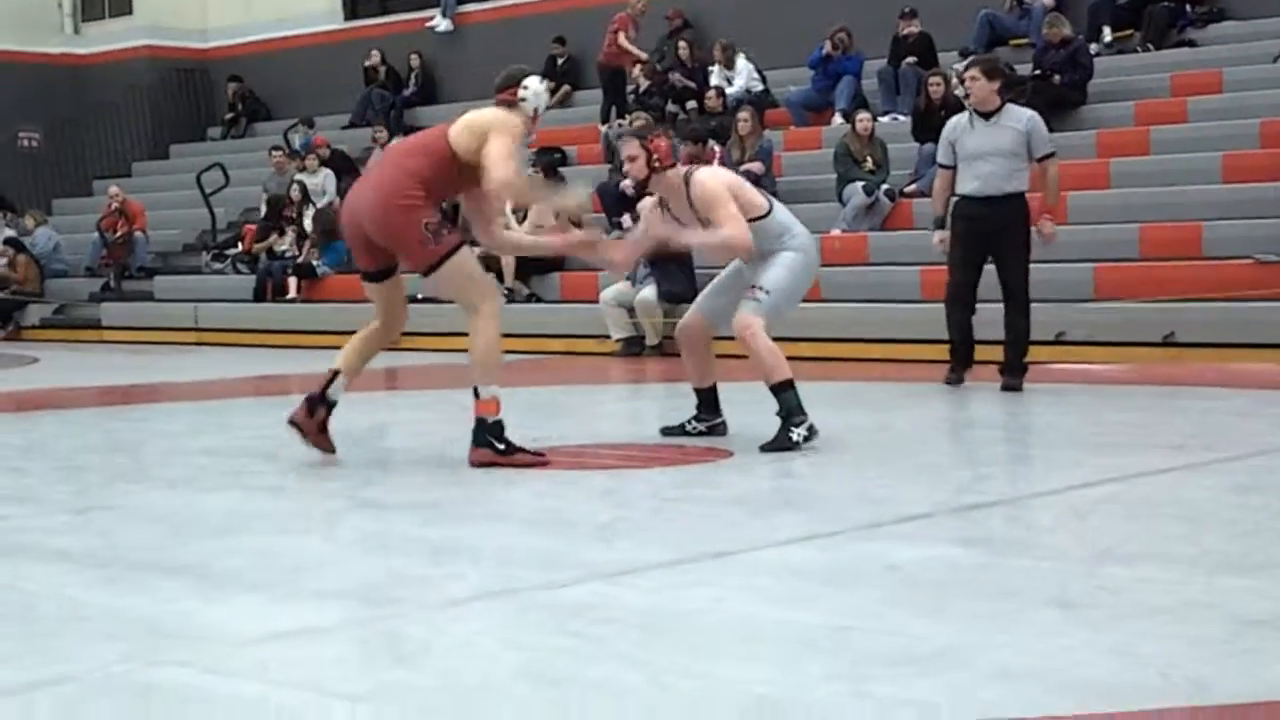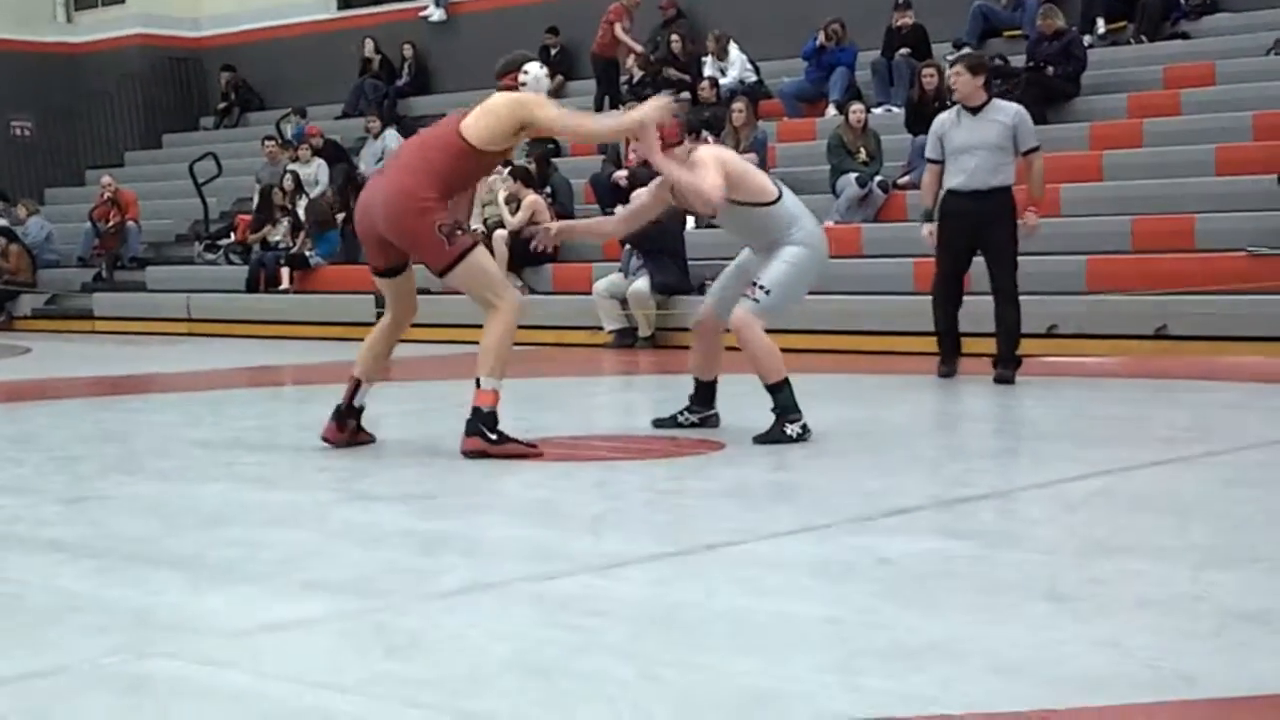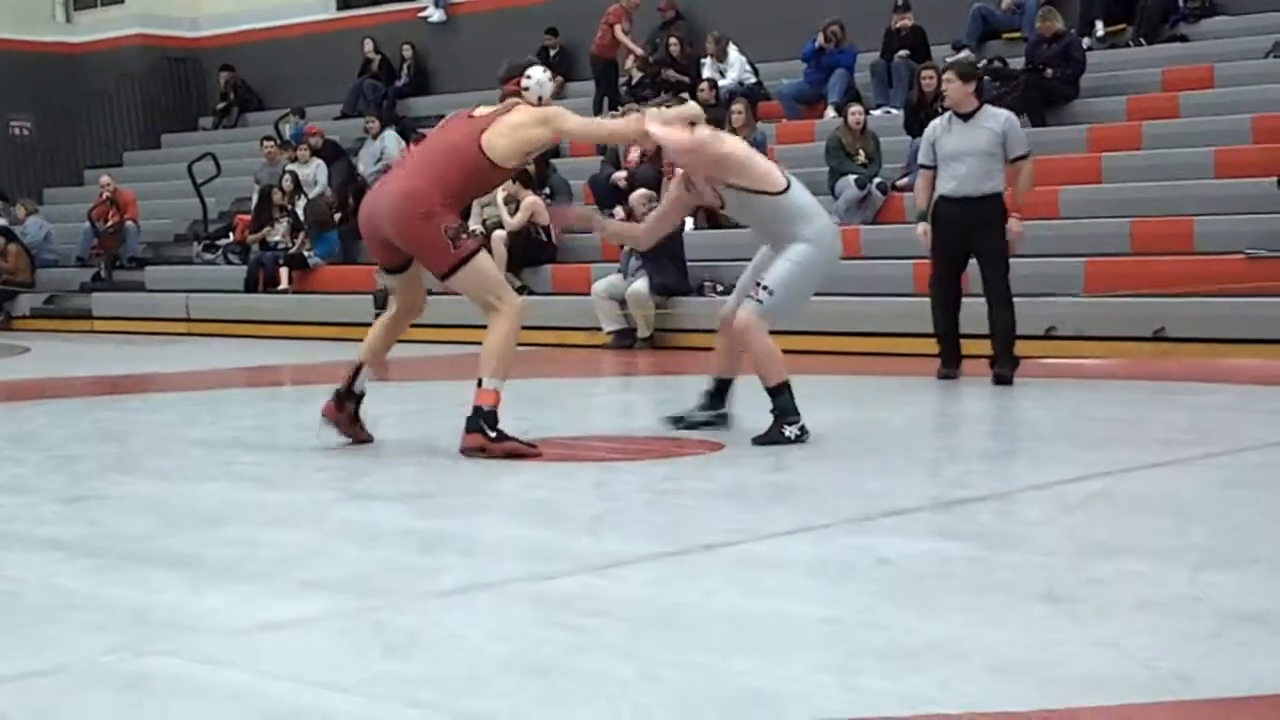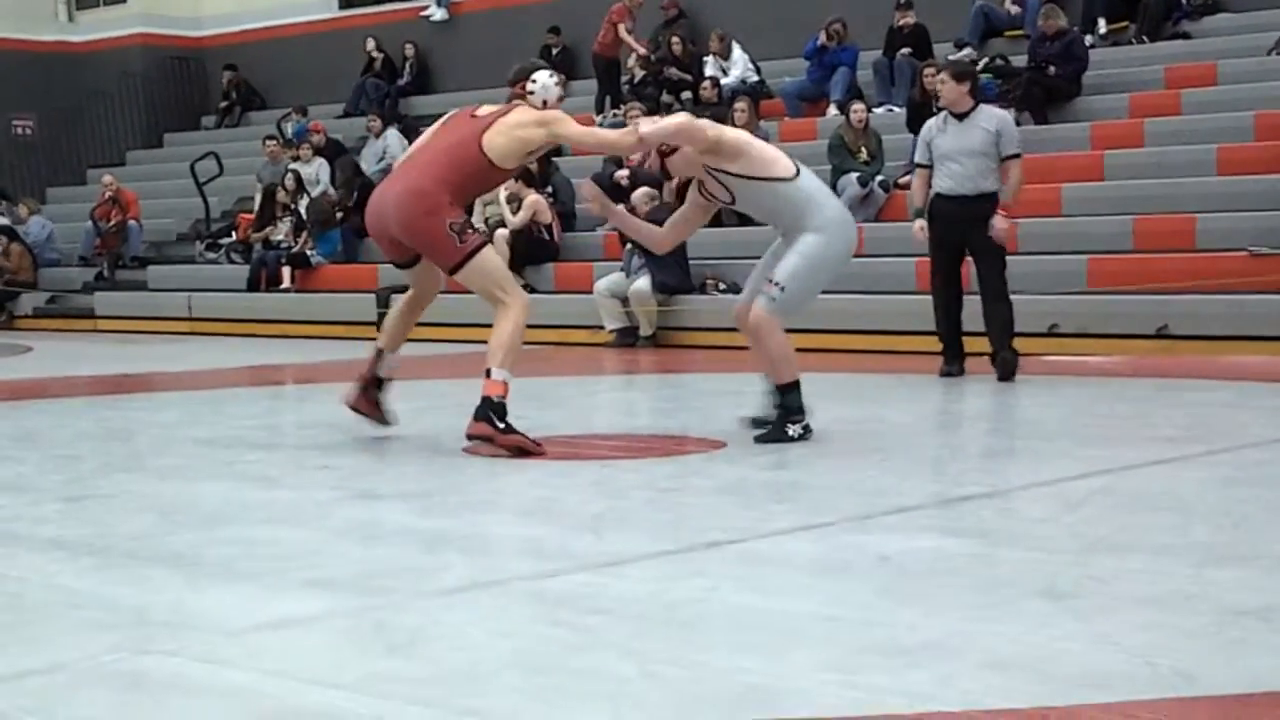
dt=0.1s
person 1, frame 1
left shoulder: (477, 142)
right shoulder: (505, 124)
left elbow: (487, 233)
right elbow: (504, 184)
left wrist: (556, 243)
right wrist: (560, 199)
left hip: (358, 207)
right hip: (390, 206)
left knee: (390, 322)
right knee: (487, 306)
left ankle: (315, 408)
right ankle: (489, 438)
person 1, frame 2
left shoulder: (479, 117)
right shoulder: (518, 105)
right elbow: (598, 130)
right wrist: (648, 112)
left hip: (371, 205)
right hip: (412, 205)
left knee: (401, 312)
right knee: (503, 304)
left ankle: (345, 419)
right ankle: (482, 426)
person 1, frame 3
left shoulder: (469, 116)
right shoulder: (541, 119)
right elbow: (624, 130)
left hip: (376, 206)
right hip: (420, 210)
left knee: (408, 303)
right knee: (506, 306)
left ankle: (346, 402)
right ankle: (483, 424)
person 1, frame 4
left shoulder: (470, 114)
right shoulder: (541, 122)
left elbow: (408, 161)
right elbow: (619, 142)
left hip: (382, 204)
right hip: (426, 208)
left knee: (424, 289)
right knee: (513, 301)
left ankle: (370, 386)
right ankle: (490, 414)
person 2, frame 1
left shoulder: (702, 185)
right shoulder: (659, 206)
left elbow: (740, 241)
right elbow: (622, 259)
left wrist: (677, 235)
left hip: (787, 251)
right hip: (756, 260)
left knee: (746, 326)
right knee: (689, 330)
left ankle: (797, 421)
right ankle: (708, 416)
person 2, frame 2
left shoulder: (708, 159)
right shoulder: (668, 185)
left elbow: (710, 196)
right elbow: (618, 226)
left wrist: (661, 160)
right wrist: (567, 227)
left hip: (800, 242)
right hip: (764, 248)
left knee: (743, 321)
right knee: (705, 322)
left ankle: (791, 418)
right ankle: (701, 407)
person 2, frame 3
left shoulder: (711, 145)
right shoulder: (686, 184)
left elbow: (680, 144)
right elbow: (642, 237)
left wrist: (651, 125)
right wrist: (592, 222)
left hip: (811, 240)
right hip: (783, 241)
left knee: (747, 324)
right knee: (730, 321)
left ankle: (789, 420)
right ankle: (713, 405)
person 2, frame 4
left shoulder: (714, 141)
right shoulder: (704, 190)
left elbow: (680, 125)
right elbow: (662, 241)
left wrist: (644, 129)
right wrist: (611, 211)
left hip: (827, 230)
right hip: (800, 233)
left knee: (761, 320)
right knee: (745, 313)
left ankle: (795, 418)
right ankle: (784, 405)
person 3, frame 1
left shoulder: (1027, 120)
right shoulder: (954, 127)
left elbow: (1049, 168)
right elbow: (943, 178)
left wrist: (1048, 214)
right wrist: (939, 223)
left hip: (1010, 212)
right hip: (968, 213)
left knee: (1016, 292)
right knee: (959, 292)
left ankle: (1013, 370)
right ankle: (960, 362)
person 3, frame 2
left shoulder: (1013, 114)
right shoulder: (943, 122)
left elbow: (1034, 162)
right elbow: (932, 172)
left wrist: (1032, 207)
right wrist: (927, 217)
left hip: (997, 205)
right hip: (955, 207)
left knee: (1004, 286)
right knee: (945, 285)
left ankle: (1006, 361)
right ankle: (948, 353)
person 3, frame 3
left shoulder: (1004, 121)
right shoulder: (935, 129)
left elbow: (1022, 170)
right elbow: (925, 177)
left wrist: (1017, 215)
right wrist: (922, 218)
left hip: (989, 212)
right hip: (947, 213)
left knee: (998, 287)
right knee: (943, 290)
left ankle: (1003, 361)
right ankle: (950, 358)
person 3, frame 4
left shoulder: (998, 119)
right shoulder: (931, 128)
left elbow: (1013, 170)
right elbow: (921, 176)
left wrist: (1003, 213)
right wrist: (918, 215)
left hip: (983, 209)
right hip: (943, 211)
left knee: (994, 284)
right knee: (944, 288)
left ankle: (1004, 354)
right ankle: (952, 356)
